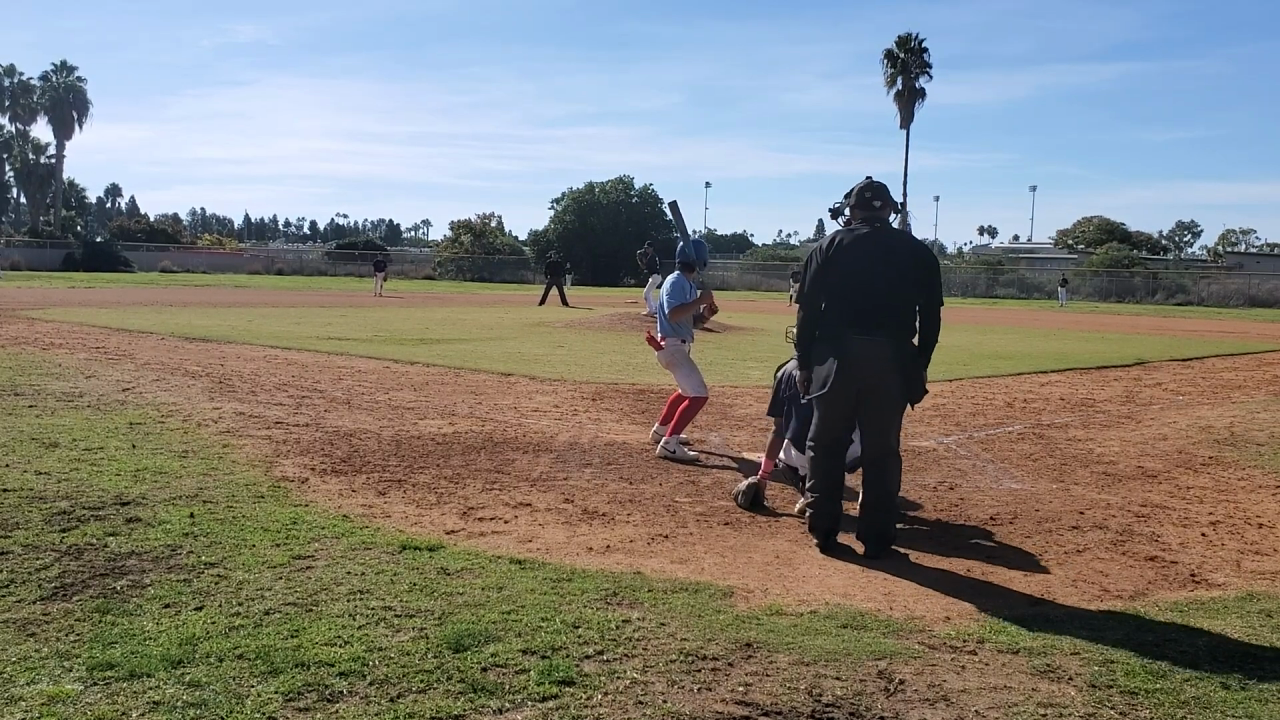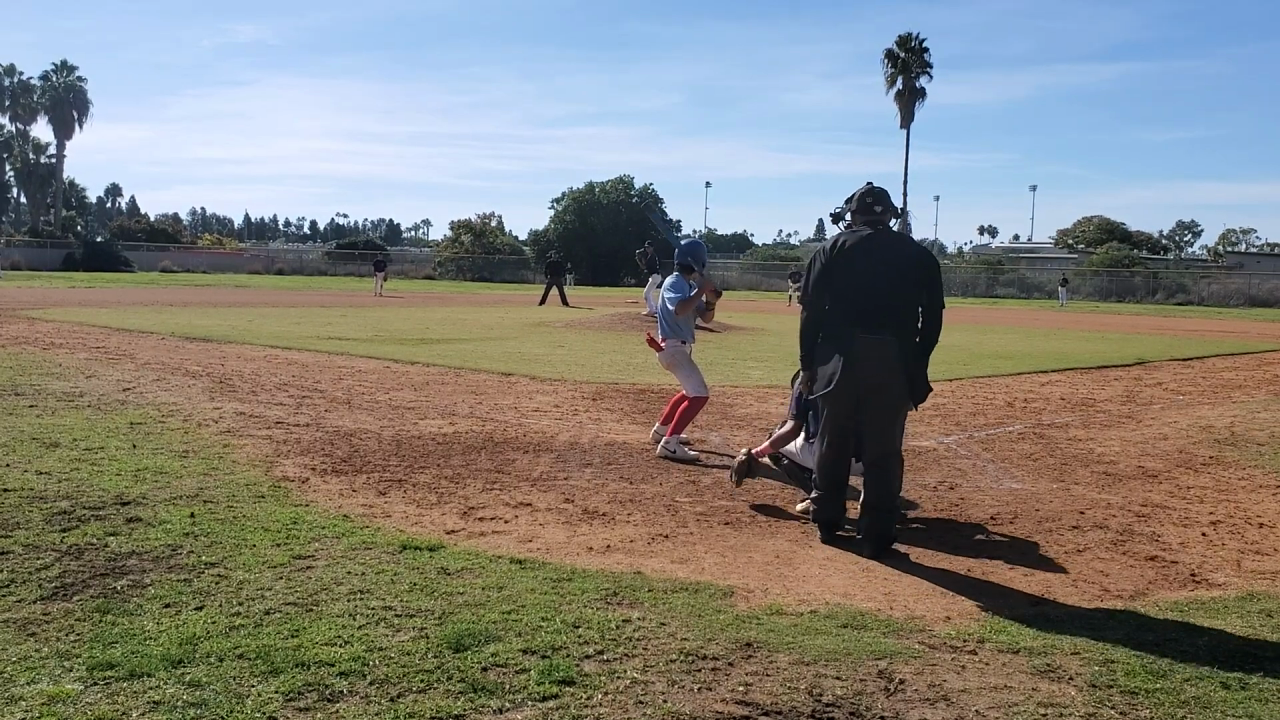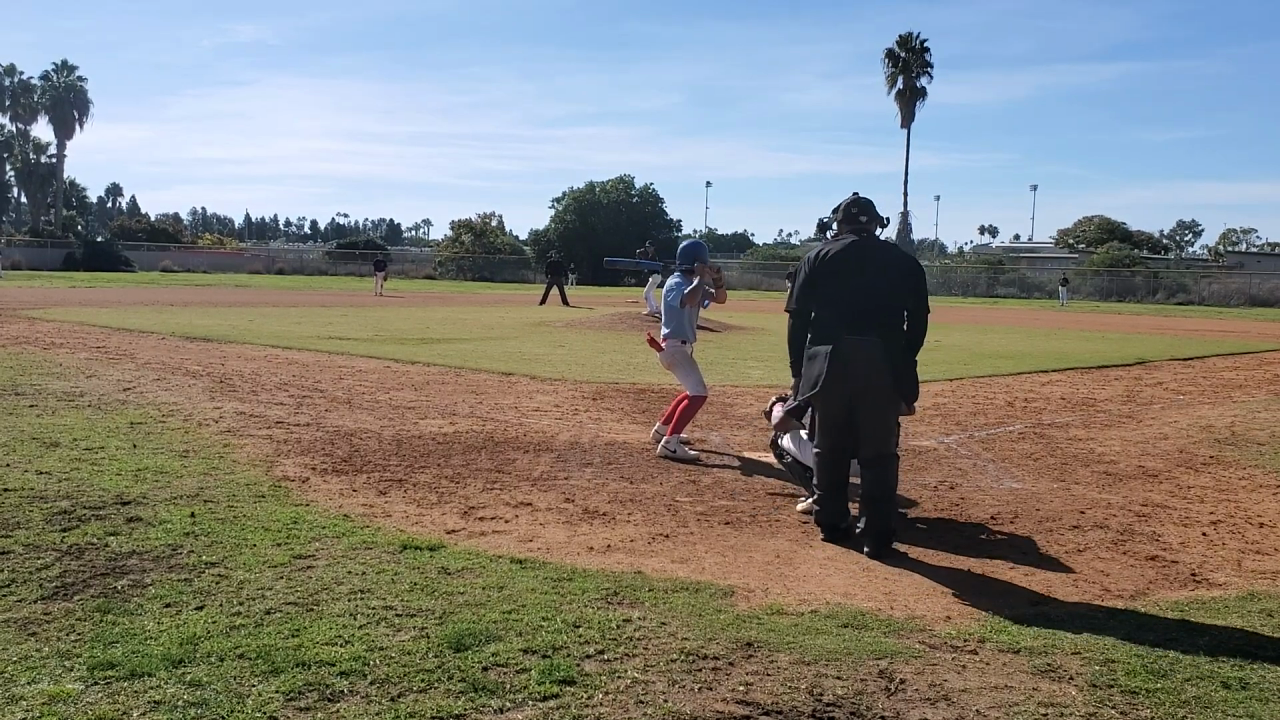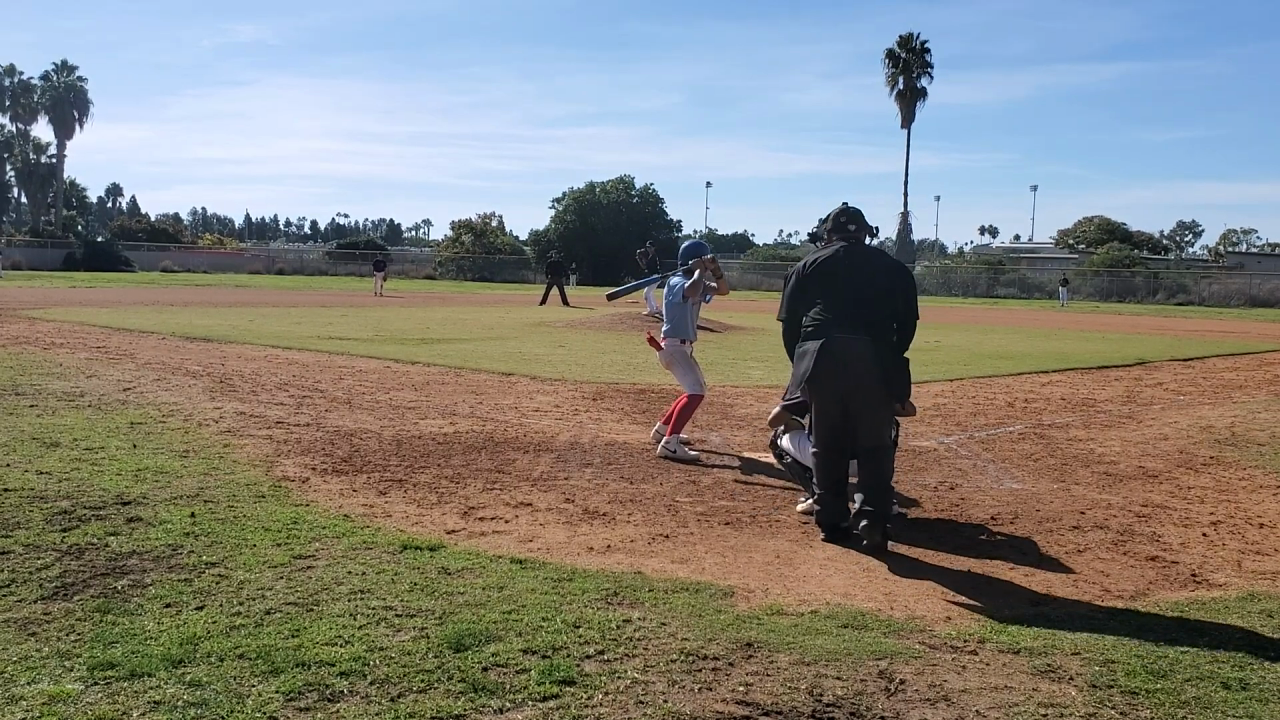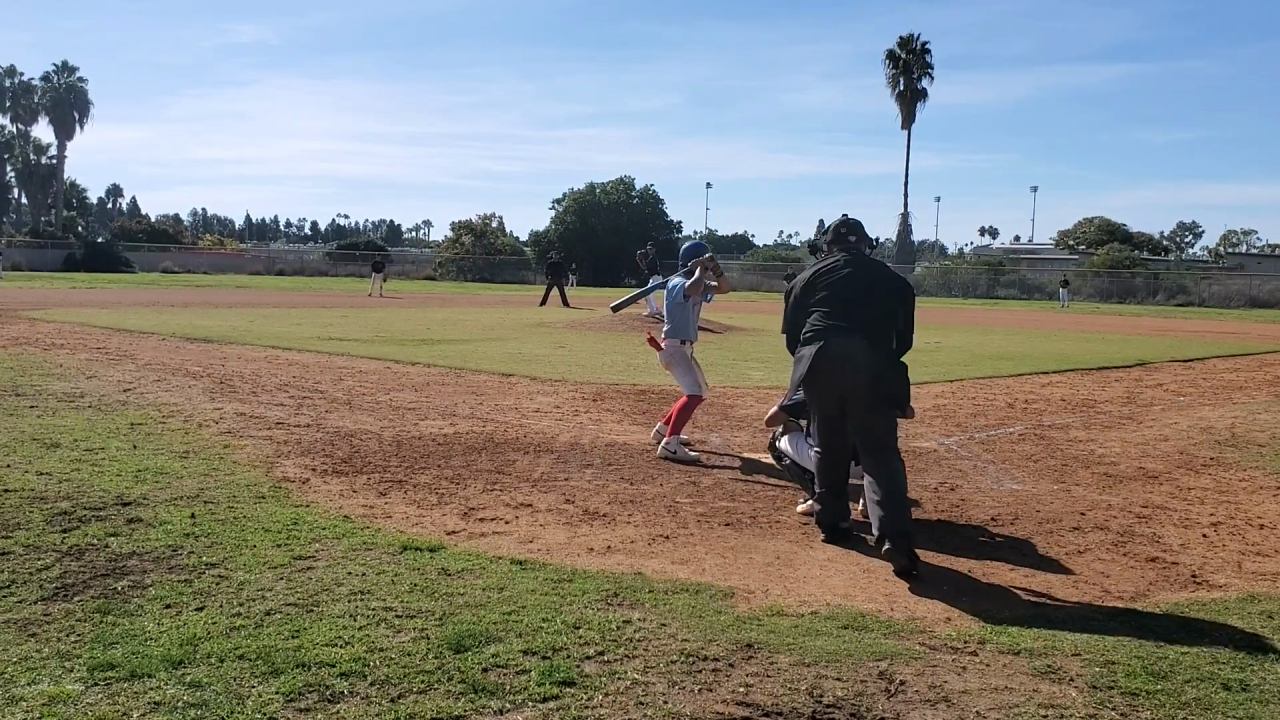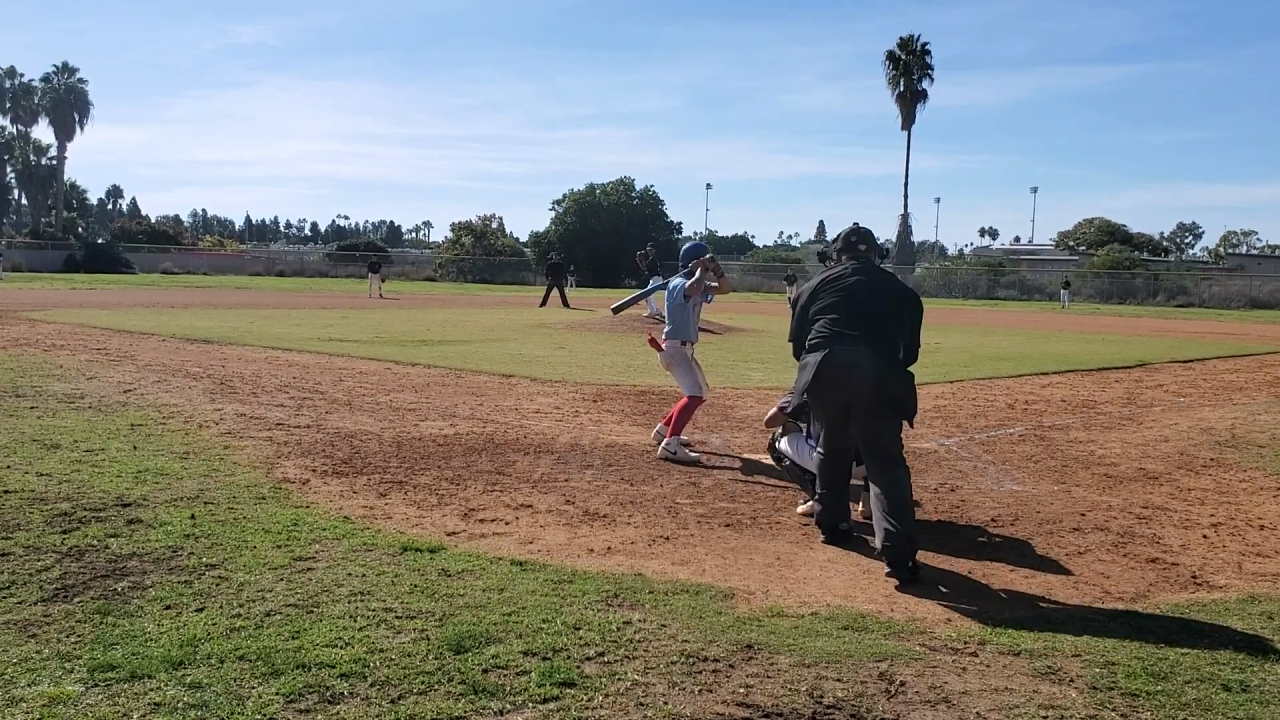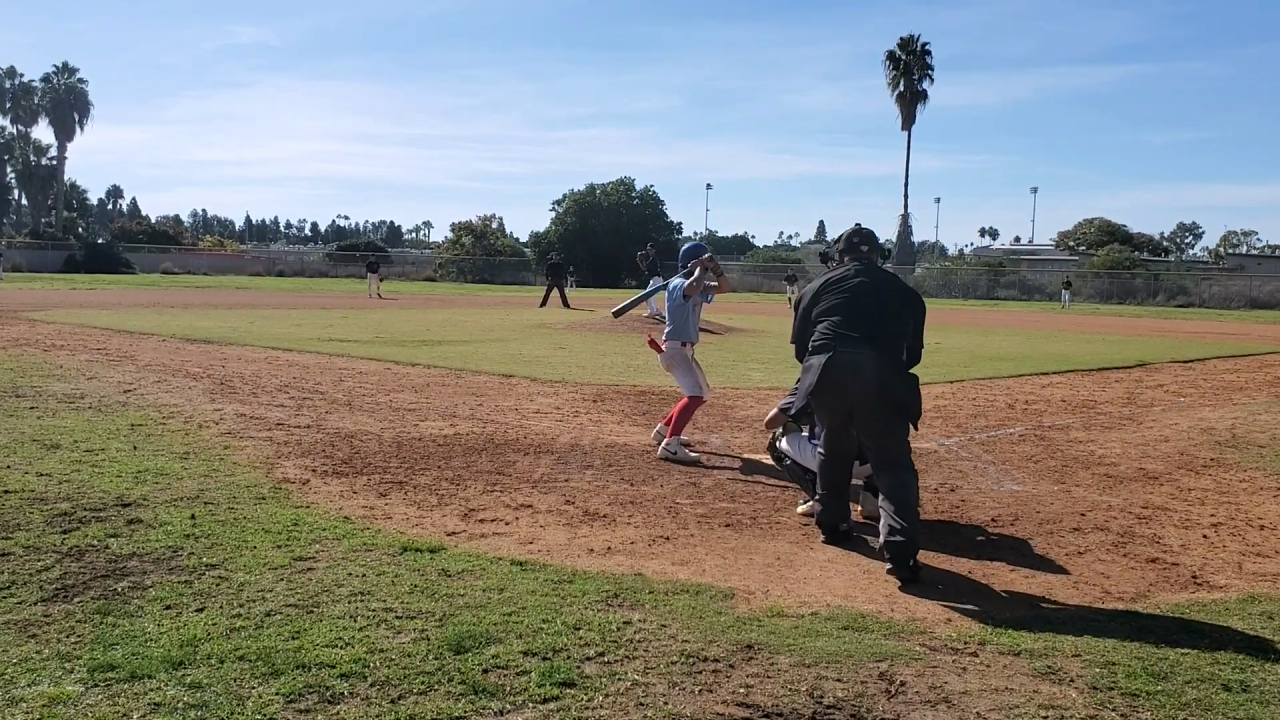
dt=0.3s
person 1, frame 1
left shoulder: (831, 245)
right shoulder: (917, 251)
left elbow: (808, 310)
right elbow: (931, 315)
left wrist: (804, 363)
right wrist: (921, 364)
left hip: (837, 357)
right hip: (892, 360)
left knee: (826, 445)
right knee: (882, 452)
left ankle: (824, 529)
right ankle: (876, 537)
person 1, frame 2
left shoulder: (834, 248)
right shoulder: (919, 255)
left elbow: (812, 311)
right elbow: (933, 317)
left wrist: (808, 364)
right wrist: (917, 362)
left hip: (841, 356)
right hip: (895, 359)
left knee: (833, 442)
right knee: (884, 451)
left ankle: (828, 521)
right ankle: (876, 536)
person 1, frame 3
left shoulder: (819, 257)
right shoulder: (904, 261)
left elbow: (798, 319)
right elbow: (918, 322)
left wrist: (798, 371)
right wrist: (903, 364)
left hip: (830, 359)
right hip: (883, 360)
left knee: (830, 446)
right knee: (879, 452)
left ankle: (831, 522)
right ankle: (876, 534)
person 1, frame 4
left shoulder: (808, 265)
right shoulder: (892, 267)
left elbow: (789, 324)
right elbow: (907, 325)
left wrist: (803, 364)
right wrist: (889, 362)
left hip: (822, 354)
right hip: (873, 358)
left knee: (828, 444)
right knee: (875, 444)
left ankle: (832, 522)
right ankle: (873, 516)
person 1, frame 5
left shoulder: (808, 277)
right shoulder: (891, 278)
left elbow: (792, 336)
right elbow: (904, 338)
left hip: (819, 360)
right hip: (869, 363)
left knee: (830, 445)
right knee: (879, 450)
left ankle: (832, 523)
right ankle: (894, 535)
person 1, frame 6
left shoulder: (816, 284)
right shoulder: (899, 289)
left elbow: (798, 343)
right elbow: (910, 352)
left hip: (823, 367)
right hip: (876, 372)
left knee: (833, 447)
right knee: (886, 459)
left ankle: (832, 524)
right ankle: (898, 553)
person 1, frame 7
left shoulder: (818, 285)
right shoulder: (902, 290)
left elbow: (800, 346)
right elbow: (913, 353)
left hip: (826, 370)
right hip: (880, 374)
left knee: (834, 447)
right knee: (892, 461)
left ankle: (832, 524)
right ankle: (900, 551)
person 2, frame 1
left shoulder: (689, 285)
right shoulder: (675, 282)
right elbow: (673, 314)
left wrist: (705, 312)
right wrist: (700, 301)
left hip: (679, 346)
right hip: (672, 346)
left knee: (687, 391)
right knee: (699, 394)
left ankle: (661, 430)
right ankle: (669, 444)
person 2, frame 2
left shoulder: (691, 285)
right shoulder: (673, 283)
left elbow: (707, 317)
right elbow: (681, 309)
left wrist: (711, 300)
right wrist: (701, 289)
left hip: (682, 347)
right hip: (673, 347)
left knee: (691, 391)
right knee: (700, 394)
left ankle: (661, 430)
right ankle: (668, 443)
person 2, frame 3
left shoulder: (692, 283)
right shoulder: (675, 283)
left elbow: (721, 299)
right elbow: (690, 300)
left wrist: (717, 279)
right wrist: (700, 277)
left hip: (684, 347)
right hip: (673, 347)
left knee: (694, 391)
right knee: (699, 394)
left ankle: (662, 429)
right ankle: (669, 443)
person 2, frame 4
left shoulder: (695, 282)
right shoulder: (676, 282)
left elbow: (723, 290)
right elbow: (692, 291)
left wrist: (715, 269)
right wrist: (701, 270)
left hip: (684, 347)
right hip: (672, 346)
left knee: (697, 390)
right knee: (696, 392)
left ankle: (663, 429)
right ankle: (669, 443)
person 2, frame 5
left shoulder: (695, 283)
right shoulder: (676, 283)
left elbow: (724, 288)
right elbow: (694, 289)
left wrist: (714, 267)
right wrist: (701, 269)
left hip: (685, 347)
right hip: (673, 347)
left knee: (700, 392)
right knee: (694, 393)
left ankle: (664, 429)
right ankle: (669, 445)
person 2, frame 6
left shoulder: (697, 285)
right shoulder: (677, 284)
left elbow: (725, 288)
right elbow: (694, 289)
left wrist: (715, 268)
right wrist: (702, 269)
left hip: (686, 349)
right hip: (673, 348)
left knee: (700, 393)
right knee: (694, 394)
left ankle: (664, 430)
right ankle: (670, 445)
person 2, frame 7
left shoulder: (698, 285)
right shoulder: (677, 284)
left elbow: (724, 287)
right elbow: (693, 287)
left wrist: (714, 267)
right wrist: (700, 268)
left hip: (686, 349)
right hip: (674, 349)
left knee: (701, 393)
right knee: (695, 394)
left ankle: (664, 430)
right ankle: (670, 445)
